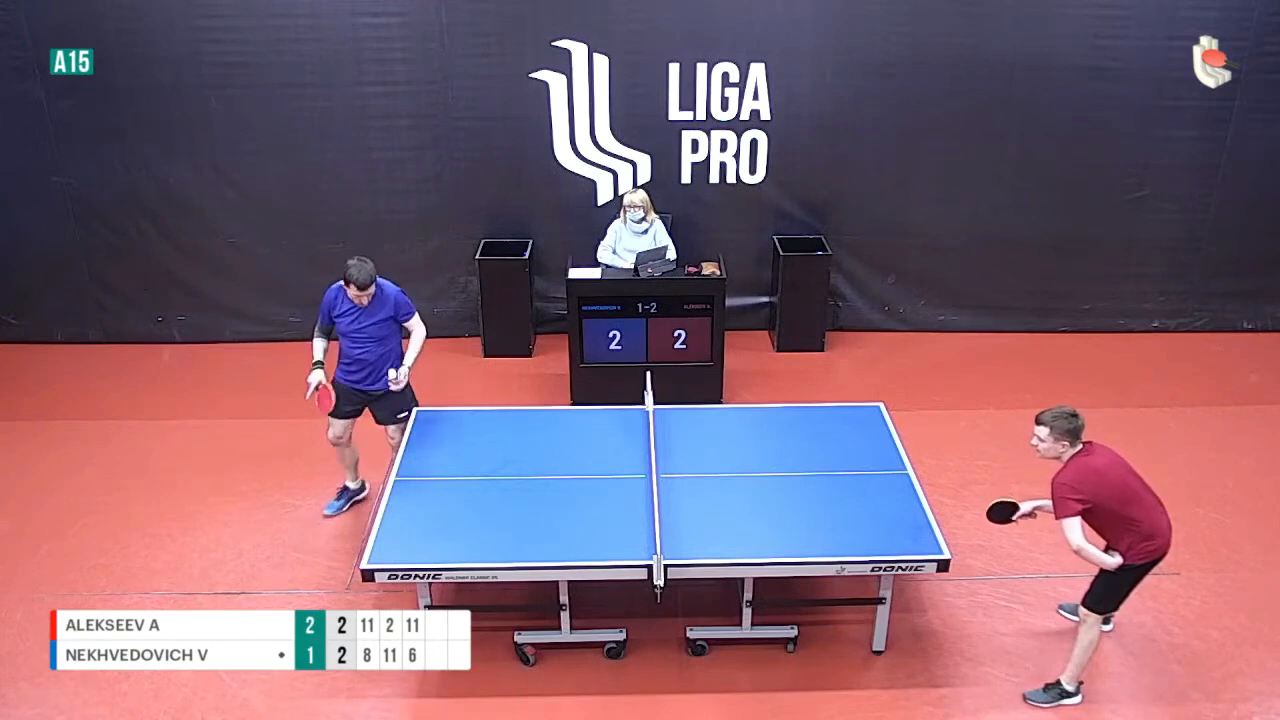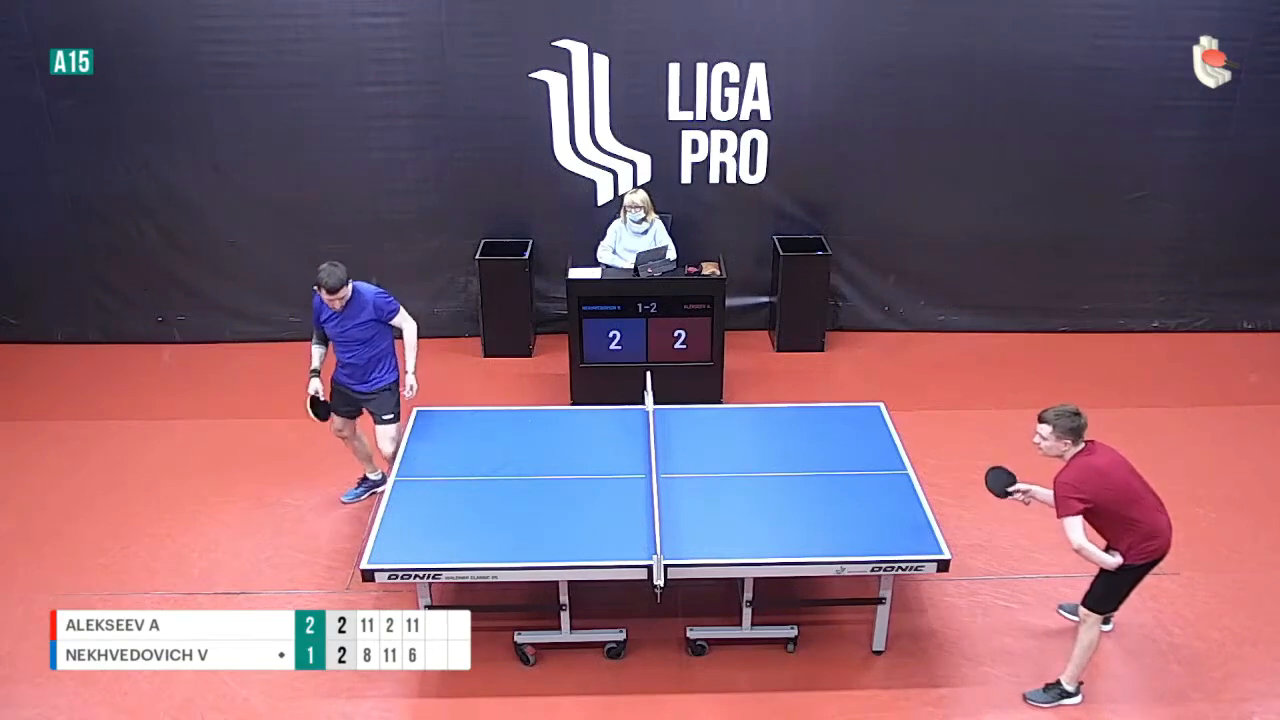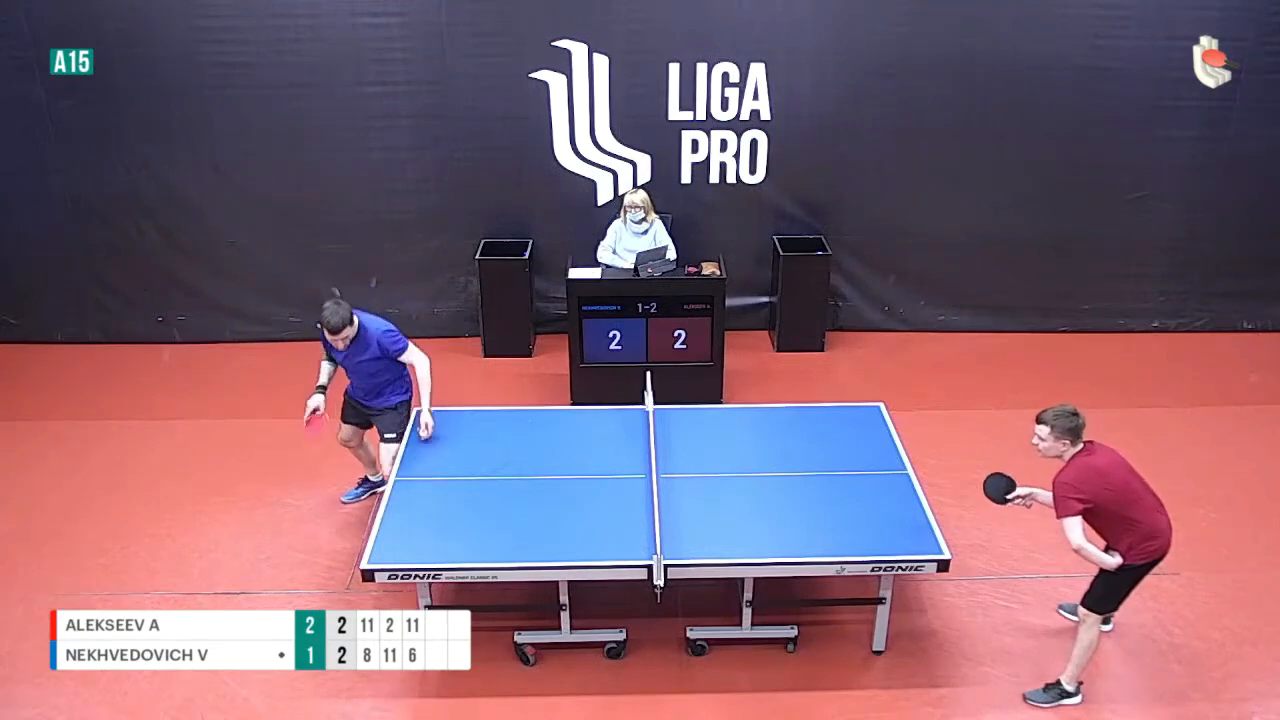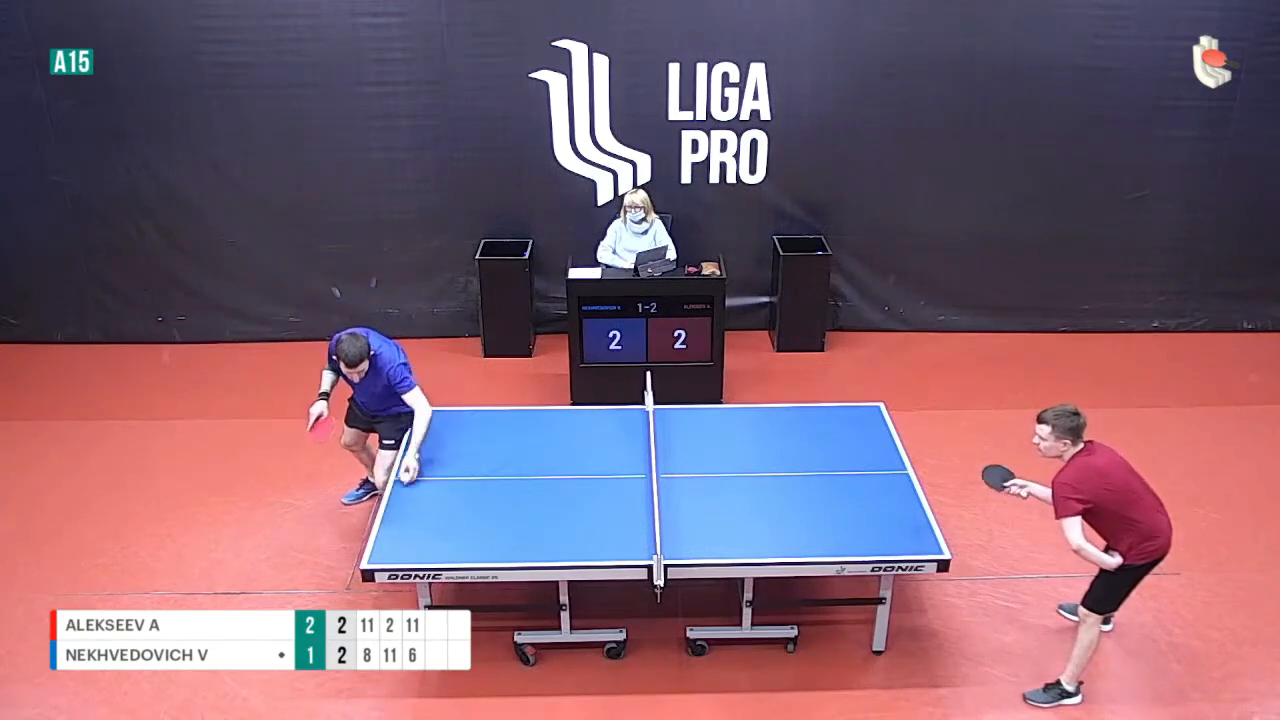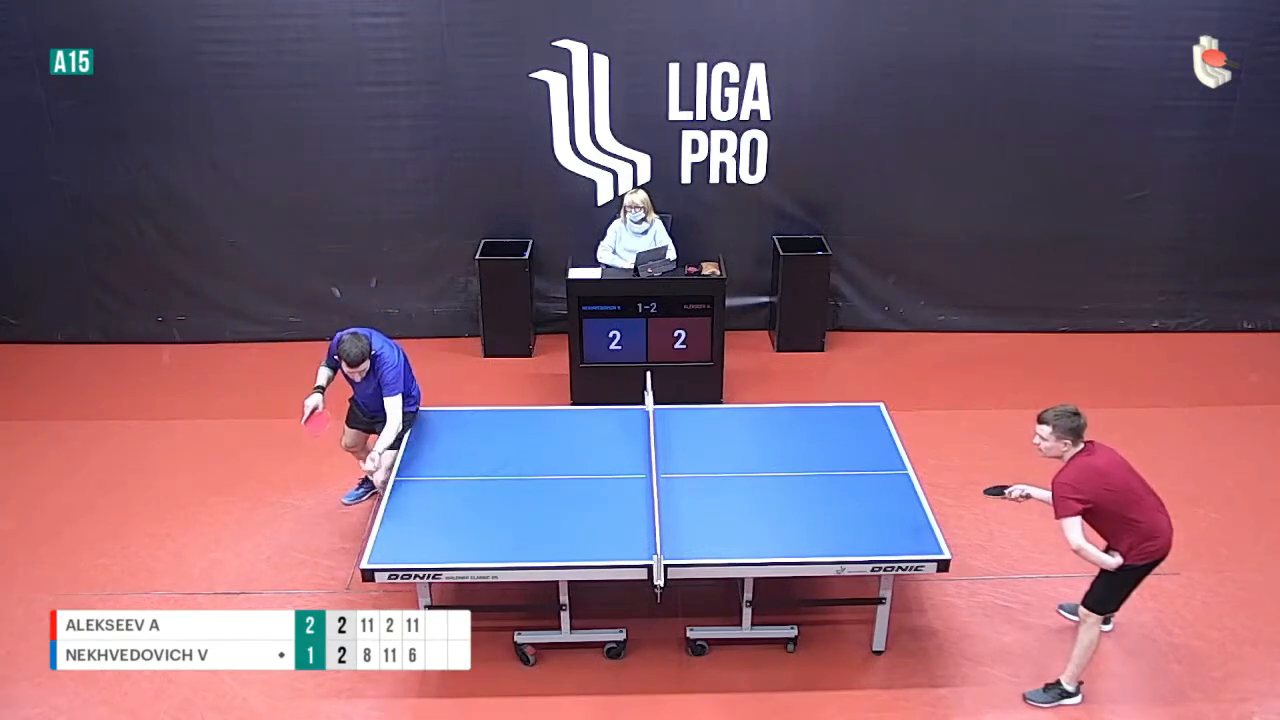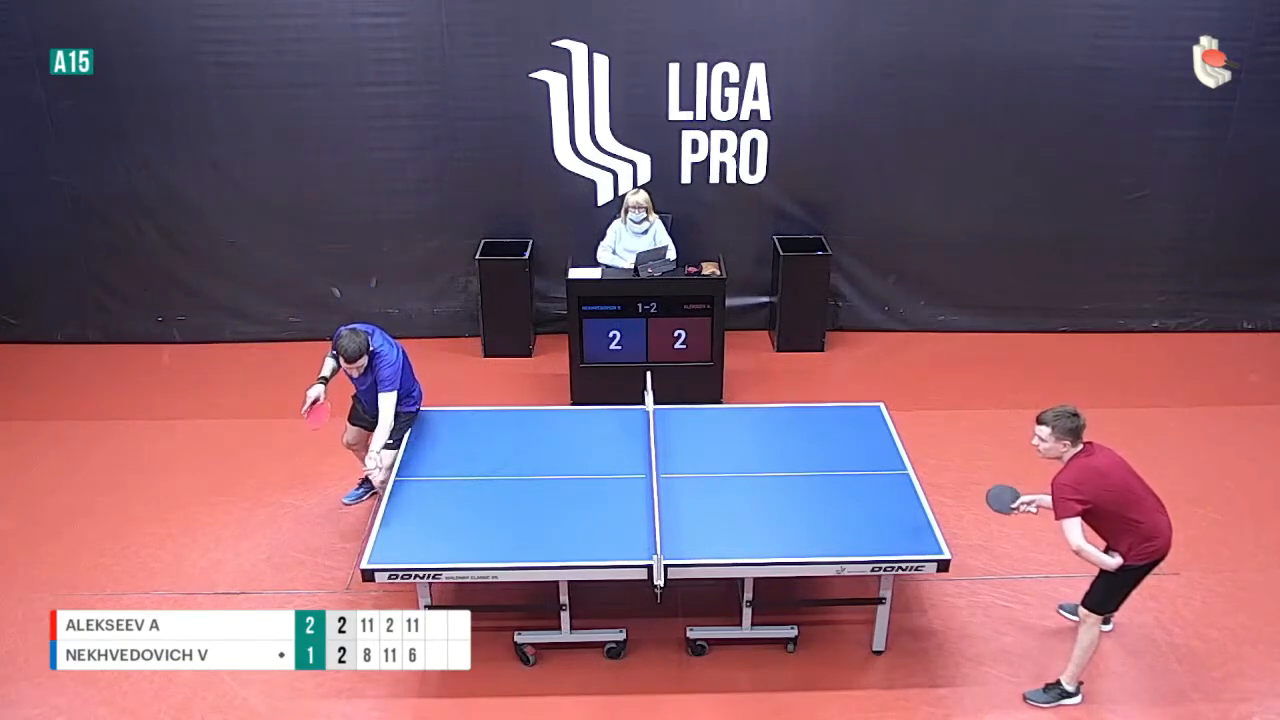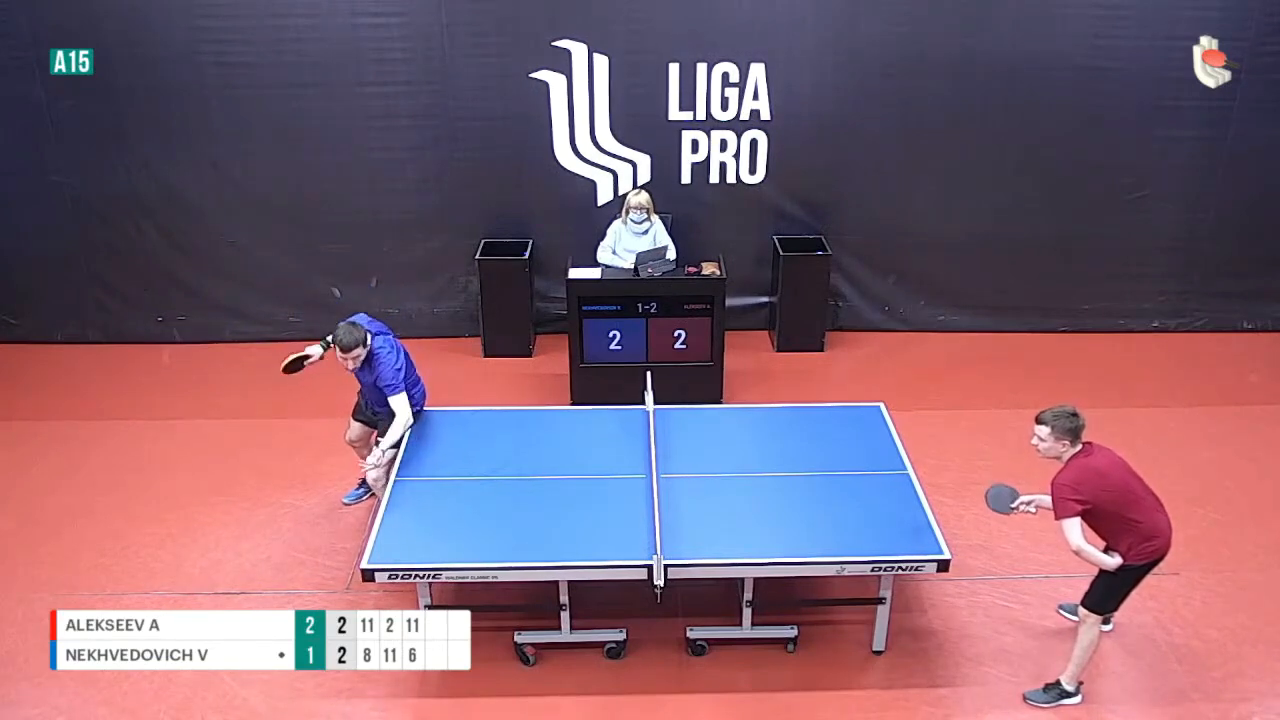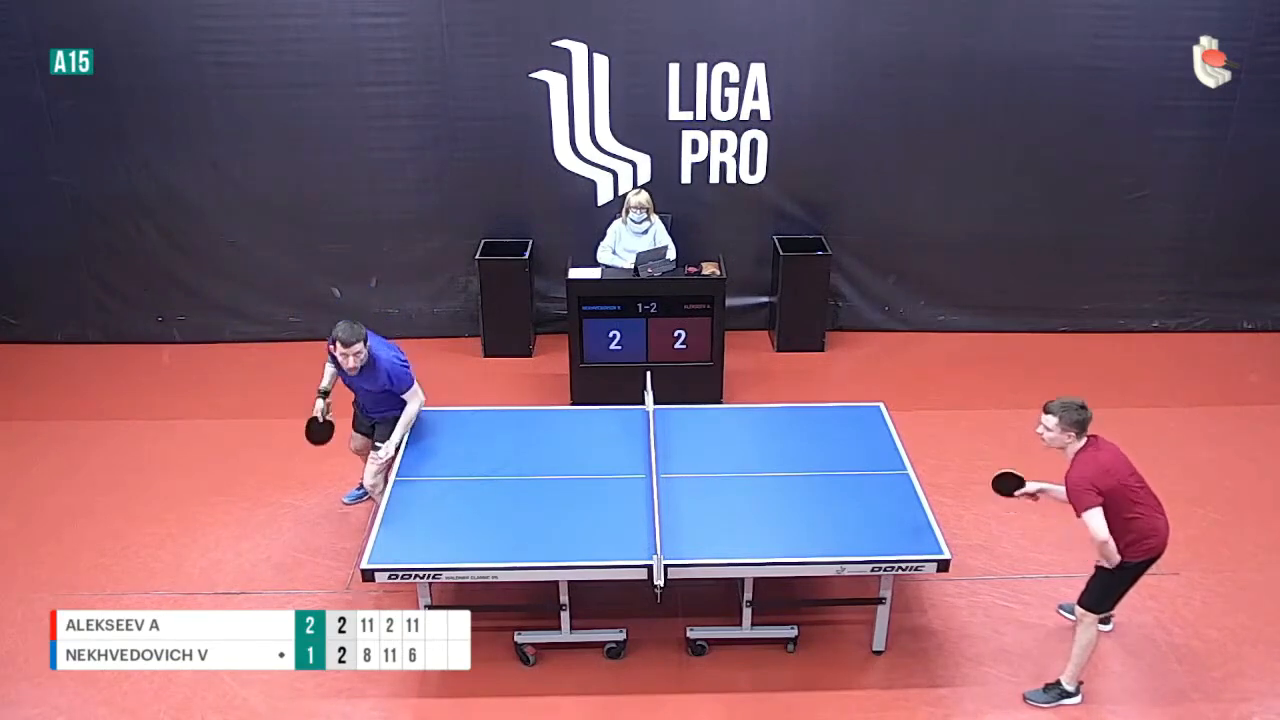
dt=0.4s
person 1, frame 1
left shoulder: (1065, 481)
right shoulder: (1094, 451)
left elbow: (1077, 544)
left wrist: (1112, 563)
right wrist: (1039, 505)
left hip: (1142, 546)
right hip: (1155, 528)
left knee: (1088, 615)
left ankle: (1068, 687)
right ankle: (1103, 612)
person 1, frame 2
left shoulder: (1068, 479)
right shoulder: (1096, 450)
left elbow: (1078, 544)
left wrist: (1112, 562)
right wrist: (1034, 492)
left hip: (1142, 546)
right hip: (1155, 528)
left knee: (1088, 615)
left ankle: (1068, 688)
right ankle: (1102, 612)
person 1, frame 3
left shoulder: (1067, 480)
right shoulder: (1096, 450)
left elbow: (1078, 544)
left wrist: (1112, 563)
right wrist: (1035, 495)
left hip: (1142, 546)
right hip: (1155, 528)
left knee: (1088, 615)
left ankle: (1068, 688)
right ankle: (1103, 613)
person 1, frame 4
left shoulder: (1066, 479)
right shoulder: (1096, 450)
left elbow: (1077, 544)
left wrist: (1113, 563)
right wrist: (1030, 488)
left hip: (1142, 546)
right hip: (1155, 529)
left knee: (1089, 615)
left ankle: (1068, 688)
right ankle: (1104, 612)
person 1, frame 5
left shoulder: (1066, 480)
right shoulder: (1096, 451)
left elbow: (1077, 544)
left wrist: (1113, 563)
right wrist: (1031, 492)
left hip: (1143, 546)
right hip: (1156, 529)
left knee: (1089, 615)
left ankle: (1068, 688)
right ankle: (1103, 612)
person 1, frame 6
left shoulder: (1066, 481)
right shoulder: (1095, 452)
left elbow: (1077, 545)
left wrist: (1112, 564)
right wrist: (1039, 500)
left hip: (1143, 546)
right hip: (1156, 528)
left knee: (1089, 616)
left ankle: (1068, 688)
right ankle: (1102, 612)
person 1, frame 7
left shoulder: (1065, 481)
right shoulder: (1094, 452)
left elbow: (1076, 545)
left wrist: (1111, 563)
right wrist: (1038, 500)
left hip: (1143, 545)
right hip: (1155, 528)
left knee: (1089, 615)
left ankle: (1068, 688)
right ankle: (1101, 612)
person 1, frame 8
left shoulder: (1079, 475)
right shoulder: (1097, 445)
left elbow: (1100, 536)
left wrist: (1112, 561)
right wrist: (1043, 488)
left hip: (1139, 543)
right hip: (1152, 526)
left knee: (1085, 613)
left ankle: (1068, 687)
right ankle: (1102, 612)
person 2, frame 1
left shoulder: (393, 296)
right shoulder: (332, 297)
left elbow: (418, 330)
right elbow: (321, 333)
left wrist: (406, 366)
right wrist: (318, 365)
left hip: (387, 383)
right hip: (347, 381)
left knee: (397, 440)
right knee: (337, 437)
right ankle: (353, 486)
person 2, frame 2
left shoulder: (373, 297)
right shoulder: (319, 304)
left elbow: (409, 325)
right elbow: (319, 340)
left wrist: (410, 371)
right wrist: (315, 375)
left hip: (381, 382)
right hip: (345, 381)
left knee: (389, 451)
right knee: (342, 430)
right ankle: (374, 477)
person 2, frame 3
left shoulder: (379, 333)
right shoulder: (329, 333)
left elbow: (420, 360)
left wrist: (425, 408)
right wrist: (320, 390)
left hip: (391, 400)
right hip: (358, 396)
left knee: (390, 473)
right knee: (347, 440)
right ankle: (373, 479)
person 2, frame 4
left shoulder: (390, 363)
right shoulder: (338, 344)
left elbow: (423, 409)
right elbow: (331, 369)
left wrist: (412, 454)
right wrist: (323, 397)
left hip: (396, 409)
right hip: (363, 402)
left knee: (384, 480)
right knee: (350, 443)
right ankle: (373, 480)
person 2, frame 5
left shoulder: (388, 362)
right shoulder: (339, 343)
left elbow: (394, 421)
right elbow: (328, 365)
left wrist: (377, 453)
right wrist: (318, 391)
left hip: (398, 407)
right hip: (364, 401)
left knee: (383, 480)
right knee: (350, 444)
right ankle: (371, 479)
person 2, frame 6
left shoulder: (386, 360)
right shoulder: (343, 336)
left elbow: (386, 418)
right elbow: (332, 357)
left wrist: (374, 452)
right wrist: (322, 382)
left hip: (400, 407)
right hip: (367, 398)
left knee: (381, 479)
right knee: (351, 442)
right ankle: (371, 481)
person 2, frame 7
left shoulder: (385, 363)
right shoulder: (357, 325)
left elbow: (405, 416)
left wrist: (381, 450)
right wrist: (323, 345)
left hip: (398, 406)
right hip: (372, 396)
left knee: (375, 476)
right knee: (354, 439)
right ankle: (371, 481)
person 2, frame 8
left shoulder: (389, 363)
right shoulder: (336, 346)
left elbow: (417, 400)
left wrist: (393, 442)
right wrist: (323, 394)
left hip: (393, 413)
right hip: (365, 405)
left knee: (372, 483)
right knee: (358, 448)
right ankle: (375, 481)
